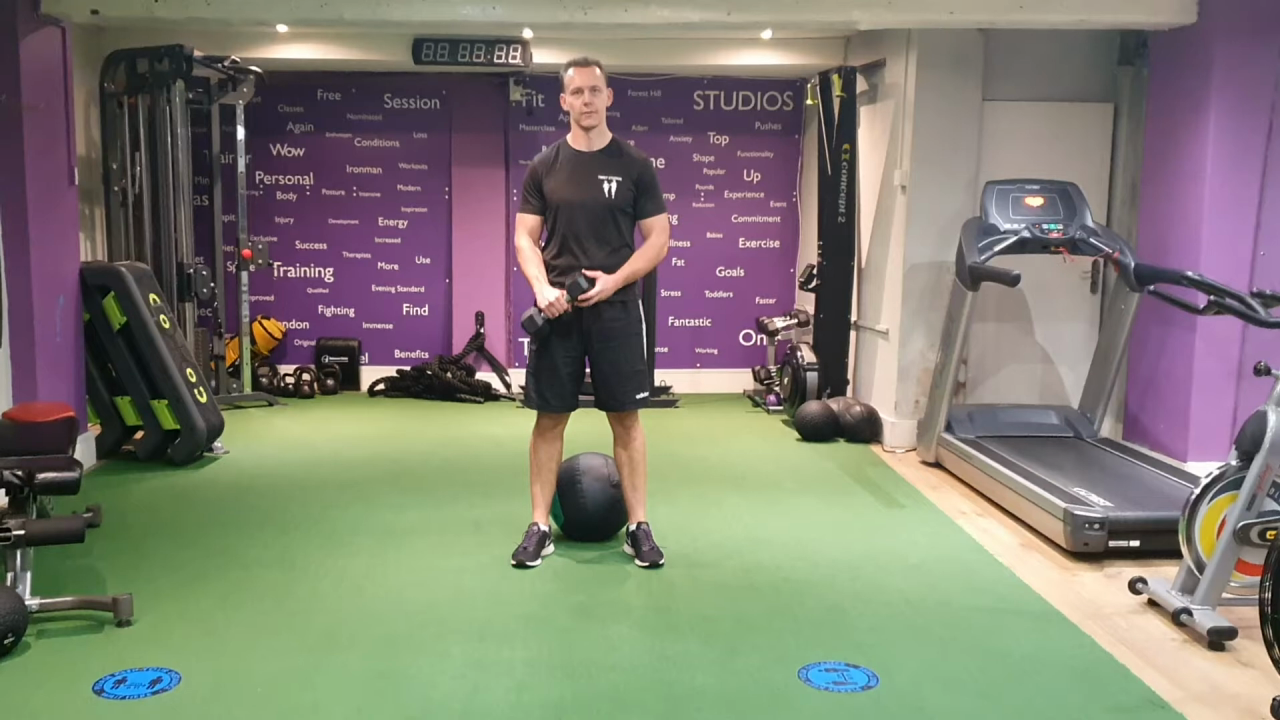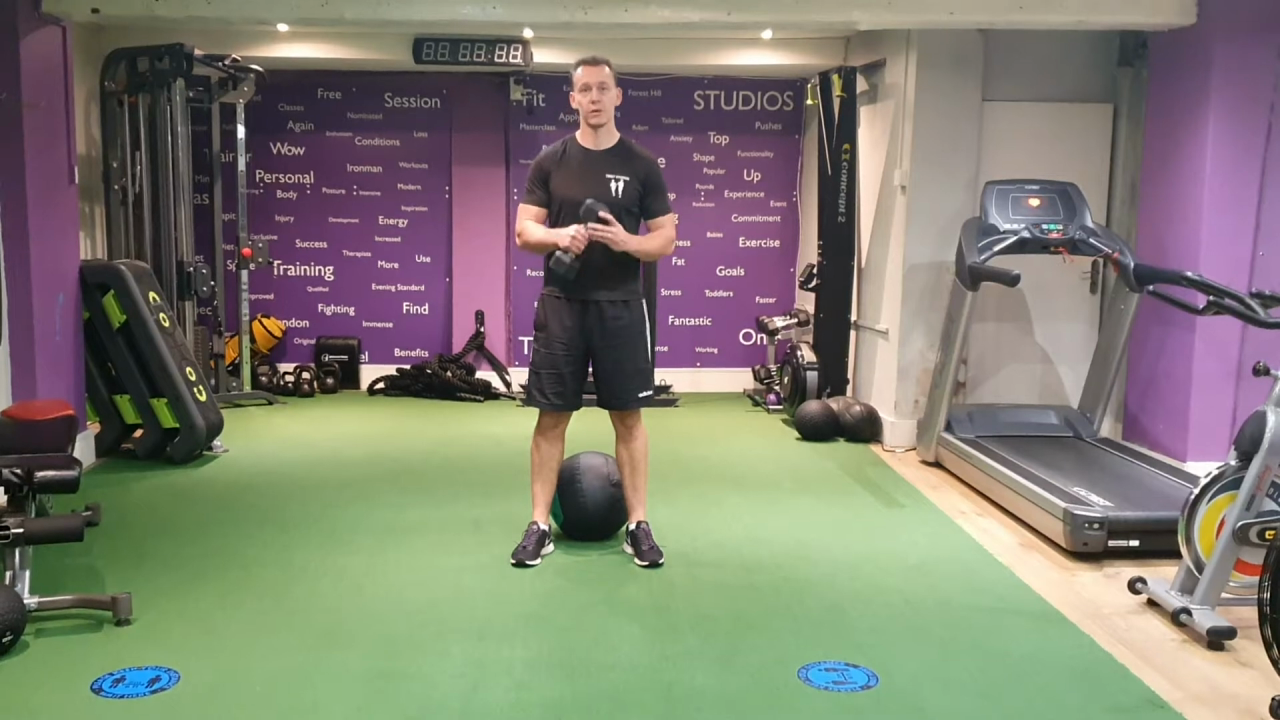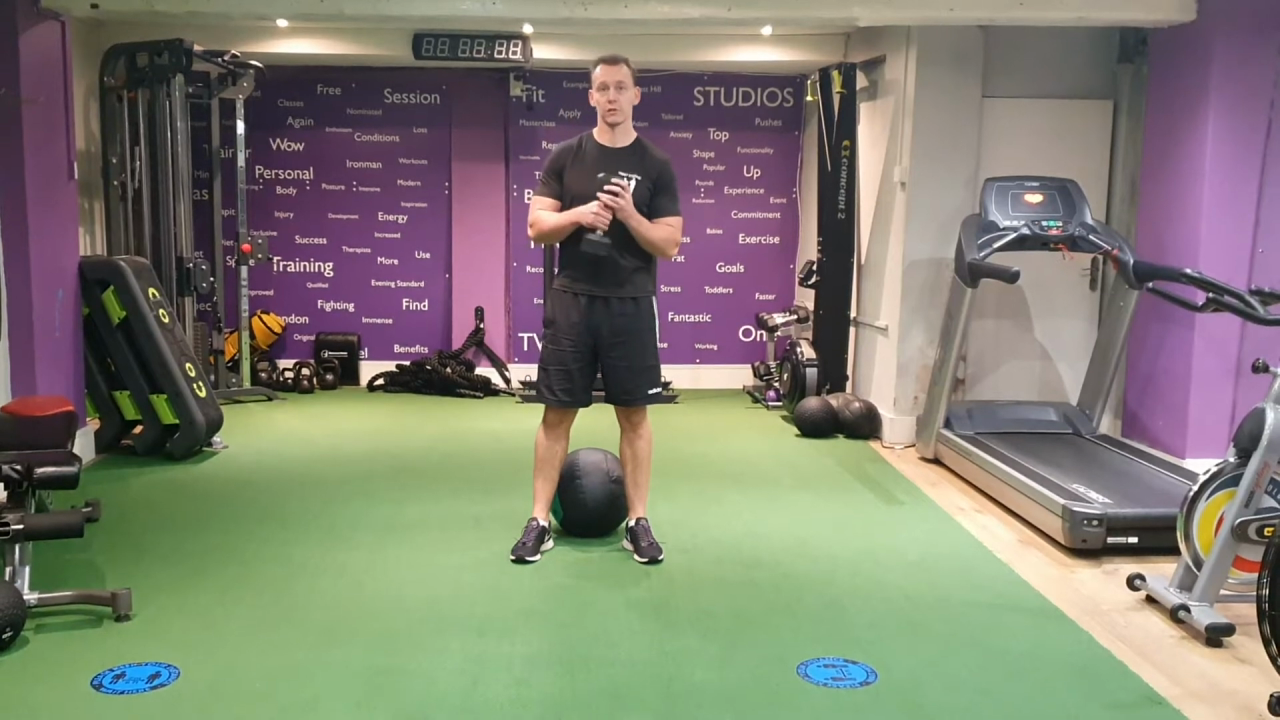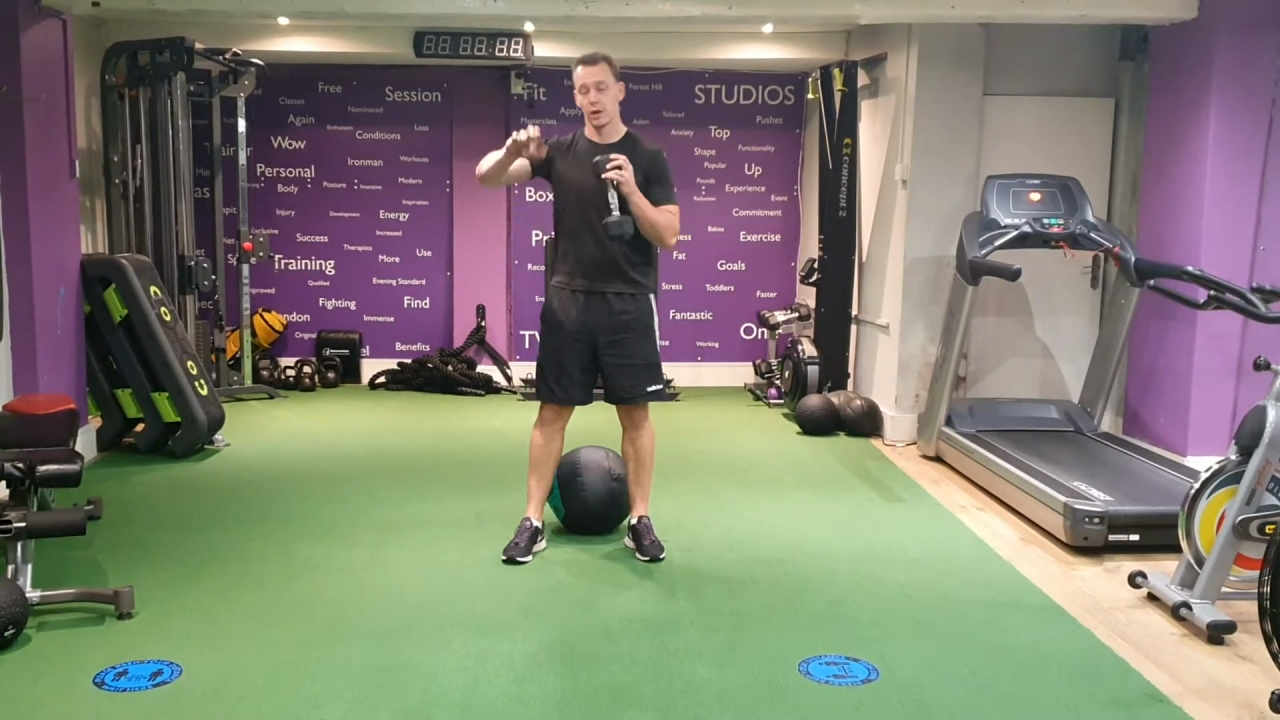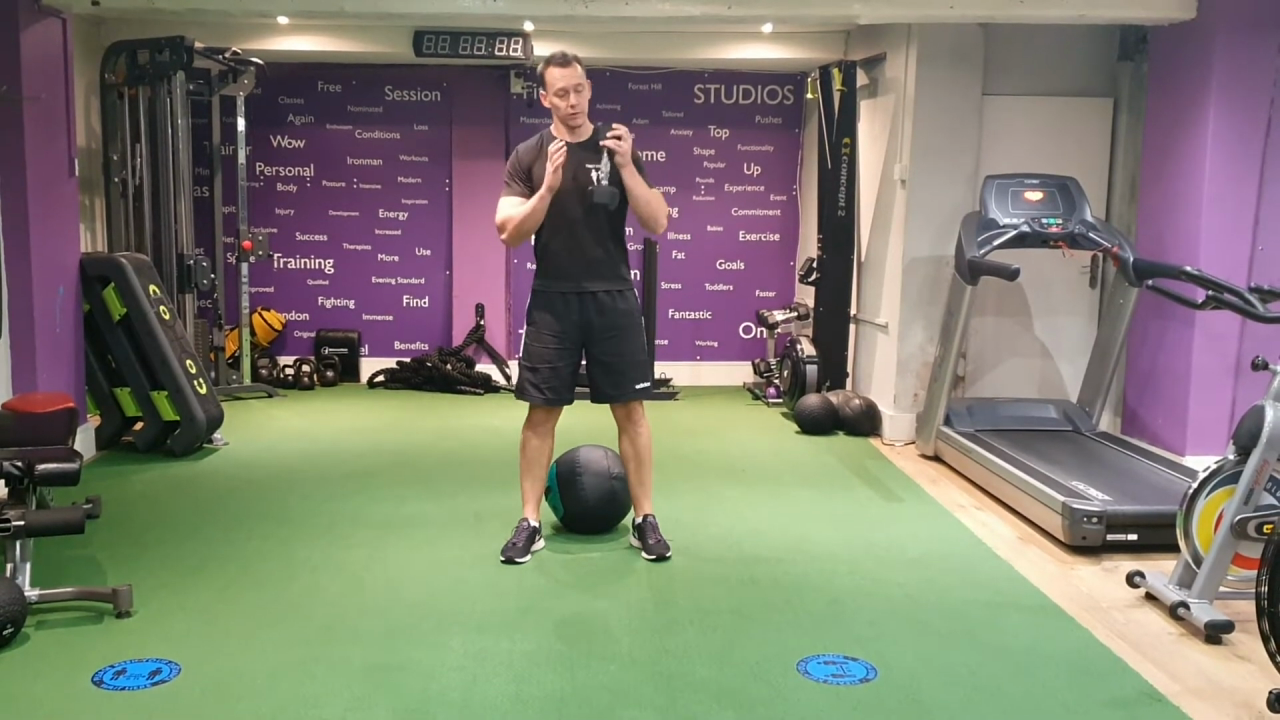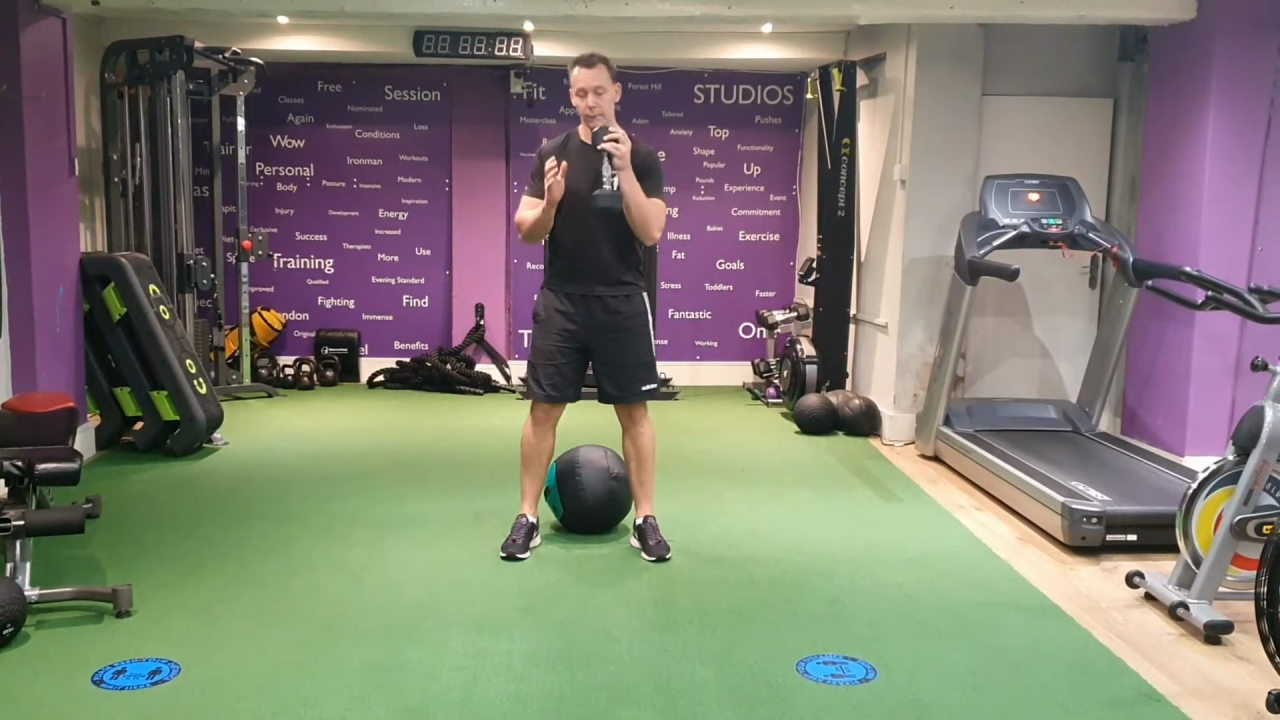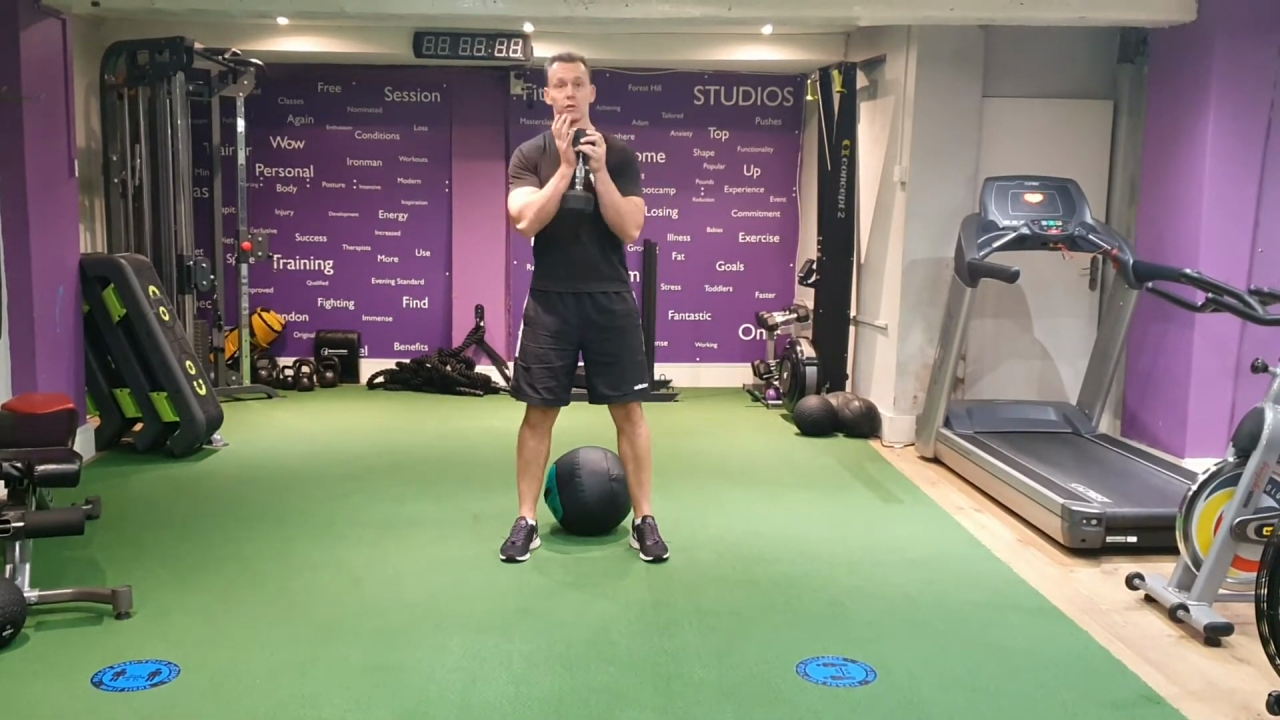
dt=0.5s
person 1, frame 1
left shoulder: (634, 165)
right shoulder: (544, 166)
left elbow: (657, 239)
right elbow: (525, 237)
left wrist: (614, 281)
right wrist: (542, 287)
left hip: (617, 309)
right hip: (558, 312)
left knee: (626, 418)
right knee: (549, 418)
left ankle: (637, 526)
right ankle: (540, 526)
person 1, frame 2
left shoulder: (641, 165)
right shoulder: (550, 161)
left elbow: (666, 240)
right elbow: (523, 233)
left wrist: (624, 241)
right wrist: (559, 235)
left hip: (620, 307)
right hip: (561, 305)
left knee: (628, 417)
right knee: (551, 417)
left ankle: (637, 525)
right ankle: (539, 526)
person 1, frame 3
left shoulder: (656, 165)
right shoulder: (565, 156)
left elbow: (669, 244)
right elbow: (536, 228)
left wrist: (628, 214)
right wrist: (579, 214)
left hip: (631, 304)
right hip: (571, 301)
left knee: (634, 415)
right knee: (557, 413)
left ankle: (637, 522)
right ankle: (539, 522)
person 1, frame 4
left shoulder: (648, 157)
right shoulder: (560, 149)
left elbow: (667, 237)
right elbow: (486, 176)
left wrist: (630, 191)
right wrist: (513, 150)
left hip: (629, 301)
right hip: (568, 300)
left knee: (636, 412)
right knee: (553, 411)
left ankle: (639, 521)
right ankle: (533, 522)
person 1, frame 5
left shoulder: (616, 149)
right shoulder: (528, 155)
left elbow: (657, 223)
right elbow: (509, 232)
left wrist: (626, 167)
right wrist: (549, 186)
left hip: (614, 296)
right hip: (553, 300)
left knee: (631, 410)
right knee: (542, 412)
left ankle: (644, 520)
right ankle: (529, 523)
person 1, frame 6
left shoulder: (642, 156)
right shoulder: (551, 154)
left elbow: (651, 233)
right elbow: (526, 232)
left wrist: (624, 169)
right wrist: (552, 199)
left hip: (622, 300)
right hip: (561, 300)
left knee: (635, 411)
right knee: (544, 409)
left ankle: (644, 520)
right ankle: (528, 519)
person 1, frame 7
left shoulder: (619, 154)
right shoulder: (531, 153)
left elbow: (631, 230)
right elbow: (526, 222)
left wrist: (600, 170)
right wrist: (566, 165)
left hip: (611, 298)
right hip: (551, 300)
left knee: (629, 410)
right knee: (539, 412)
left ankle: (643, 520)
right ankle: (526, 521)
